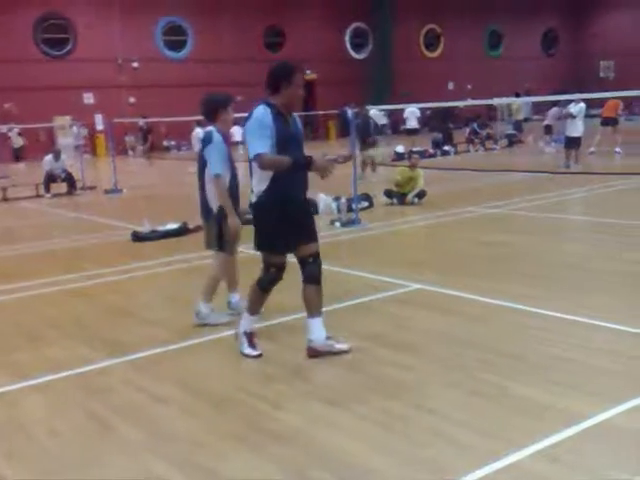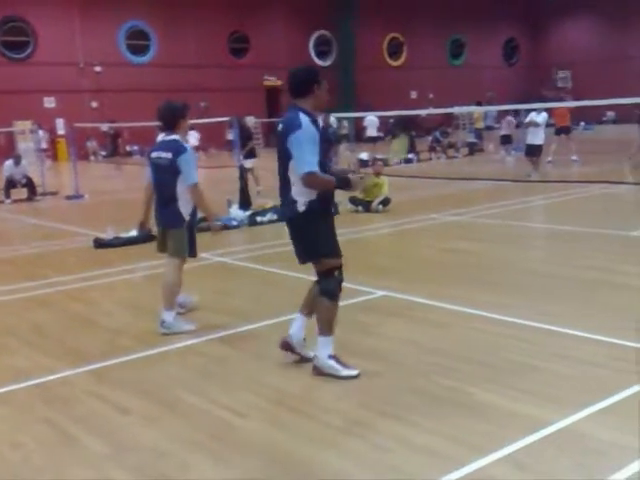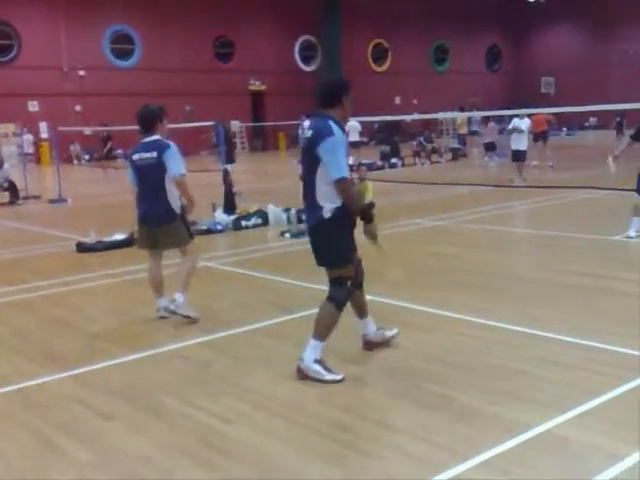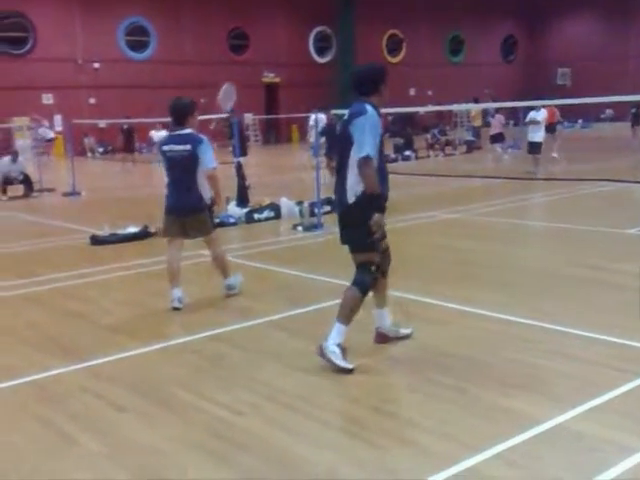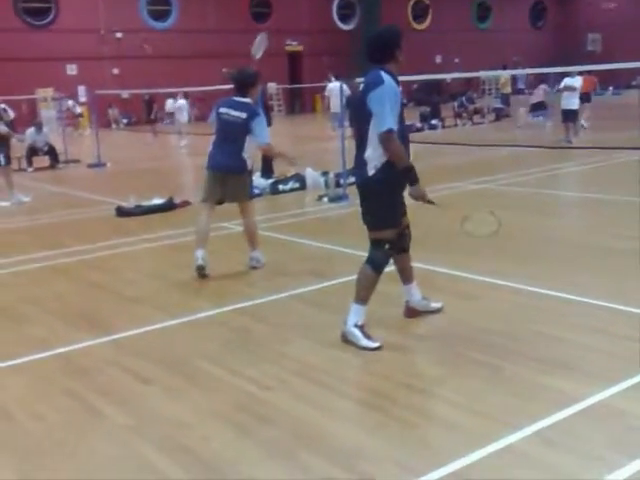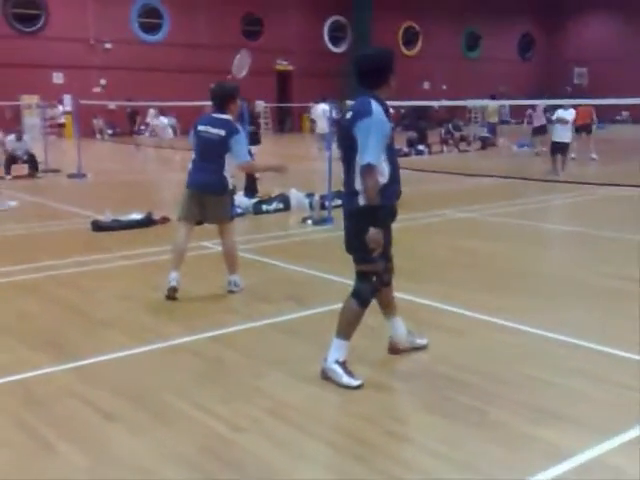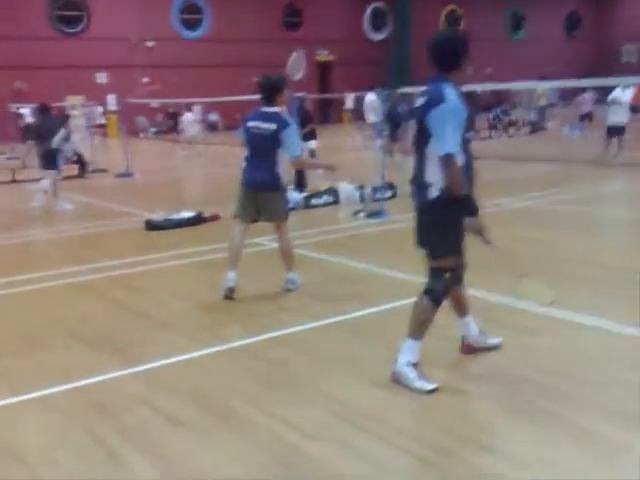
dt=0.5s
person 1, frame 1
left shoulder: (292, 119)
right shoulder: (261, 117)
right elbow: (264, 160)
left wrist: (326, 161)
right wrist: (308, 163)
left hip: (297, 202)
right hip: (271, 205)
left knee: (312, 266)
right knee: (273, 271)
left ankle: (317, 338)
right ankle: (246, 327)
person 1, frame 2
left shoulder: (301, 121)
right shoulder: (302, 125)
right elbow: (310, 178)
left wrist: (337, 176)
right wrist: (344, 183)
left hip: (311, 210)
right hip: (307, 212)
left knee: (326, 276)
right knee: (331, 277)
left ankle: (295, 336)
right ankle: (324, 356)
person 1, frame 3
left shoulder: (315, 128)
right shoulder: (332, 134)
right elbow: (343, 185)
right wrist: (368, 215)
left hip: (323, 216)
right hip: (331, 220)
left knee: (354, 272)
right knee: (341, 287)
left ankle: (370, 333)
right ankle: (309, 360)
person 1, frame 4
left shoulder: (357, 113)
right shoulder: (367, 114)
right elbow: (365, 164)
right wrist: (376, 207)
left hip: (358, 202)
right hip: (361, 205)
left knee: (381, 260)
right knee: (367, 273)
left ankle: (384, 327)
right ankle: (333, 343)
person 1, frame 5
left shoulder: (375, 82)
right shoulder: (385, 84)
right elbow: (388, 138)
right wrist: (412, 179)
left hip: (381, 176)
right hip: (381, 178)
left knee: (401, 236)
right knee: (381, 250)
left ankle: (414, 300)
right ankle: (353, 325)
person 1, frame 6
left shoulder: (361, 108)
right shoulder: (373, 114)
right elbow: (368, 172)
right wrist: (373, 222)
left hip: (371, 207)
right hip: (369, 210)
left knee: (383, 271)
right knee: (367, 283)
left ankle: (399, 337)
right ankle: (334, 361)
person 1, frame 7
left shoulder: (433, 94)
right shoulder: (448, 98)
right elbow: (449, 161)
right wrist: (470, 209)
left hip: (434, 196)
right hip: (442, 199)
left knee: (453, 269)
right knee: (441, 279)
left ankle: (471, 335)
right ankle: (406, 363)
person 2, frame 1
left shoulder: (217, 138)
right shoulder: (215, 140)
right elbow: (218, 181)
right wrist: (231, 214)
left hip: (222, 208)
right hip: (218, 210)
left knee: (230, 253)
right knee: (222, 256)
left ankle: (234, 300)
right ankle: (203, 309)
person 2, frame 2
left shoulder: (155, 150)
right shoulder: (183, 150)
left elbow: (150, 186)
right elbow: (193, 188)
left wrist: (145, 216)
right wrist: (211, 217)
left hip: (163, 214)
right hip: (180, 215)
left knee: (174, 259)
right knee: (175, 263)
left ankle: (179, 300)
right ankle: (168, 318)
person 2, frame 3
left shoulder: (134, 154)
right shoulder: (167, 147)
left elbow: (136, 187)
right elbow: (178, 179)
right wrist: (190, 201)
left hip: (145, 213)
right hip: (169, 212)
left knee: (154, 257)
right knee: (189, 253)
left ankle: (161, 303)
right ankle: (179, 299)
person 2, frame 4
left shoulder: (163, 144)
right shoulder: (199, 141)
right elbow: (211, 173)
right wrist: (217, 194)
left hip: (173, 203)
right hip: (197, 202)
left knee: (174, 247)
right knee: (212, 242)
left ankle: (176, 294)
right ankle: (230, 282)
person 2, frame 5
left shoulder: (221, 105)
right shoulder: (254, 113)
right elbow: (265, 147)
right wrist: (283, 156)
left hip: (215, 164)
right hip: (238, 167)
left knee: (206, 209)
right knee: (247, 210)
left ankle: (200, 256)
right ankle: (255, 255)
person 2, frame 6
left shoulder: (200, 122)
right shoulder: (233, 130)
right elbow: (245, 166)
right wrist: (271, 168)
left hip: (195, 183)
right hip: (218, 186)
left knee: (184, 229)
right knee: (226, 231)
left ankle: (173, 279)
right ankle: (233, 279)
person 2, frame 7
left shoulder: (249, 118)
right shoulder: (284, 122)
right elbow: (296, 161)
right wrist: (322, 166)
left hip: (250, 180)
right hip: (272, 183)
left knee: (240, 227)
right knee: (282, 228)
left ankle: (230, 279)
right ankle: (291, 276)
